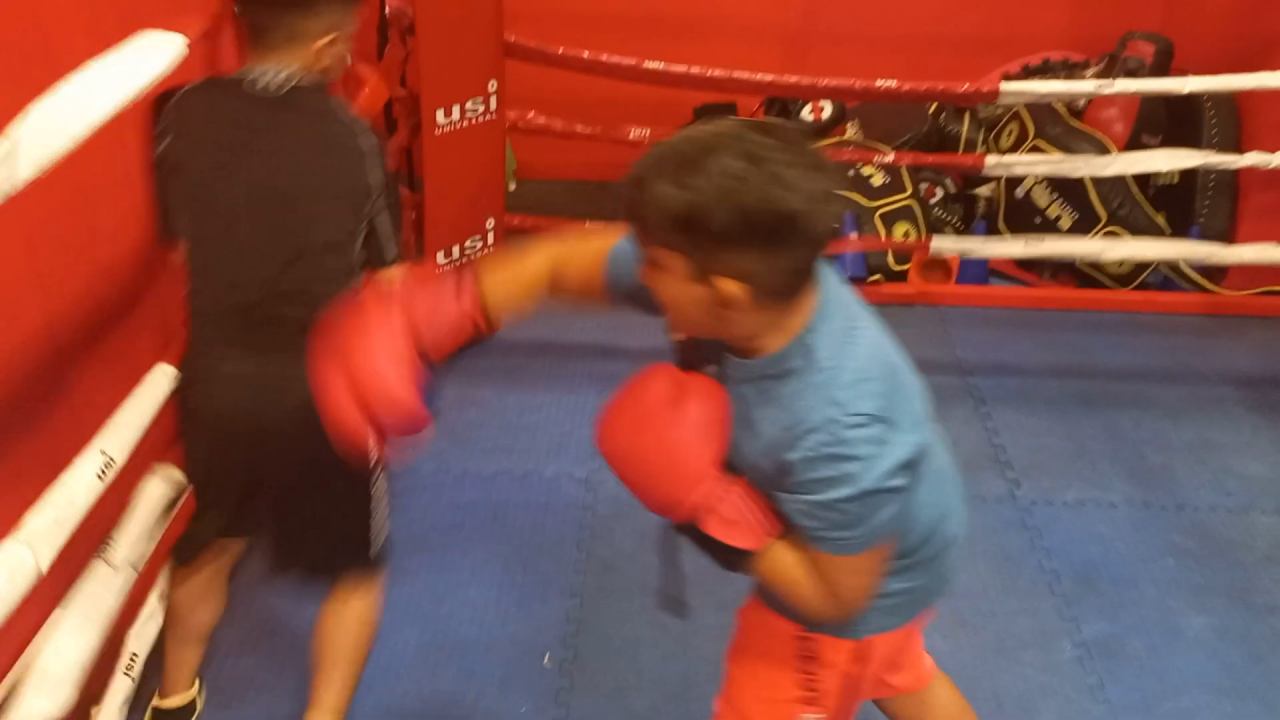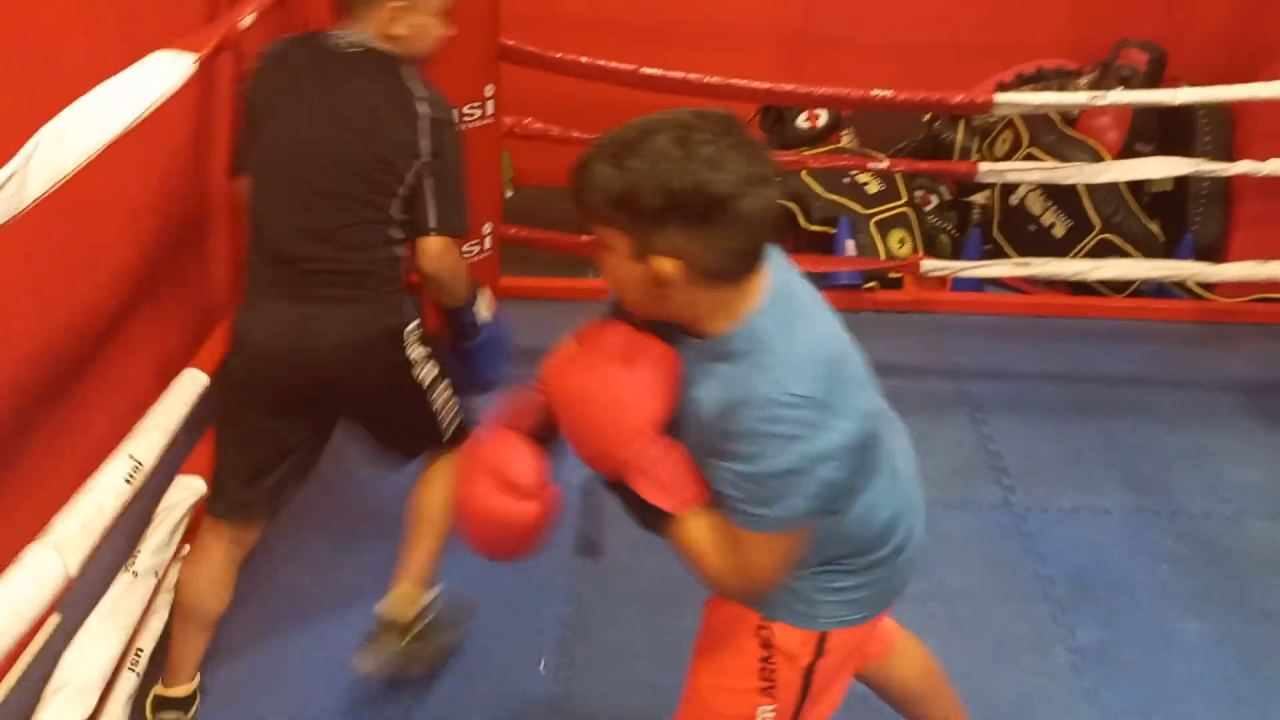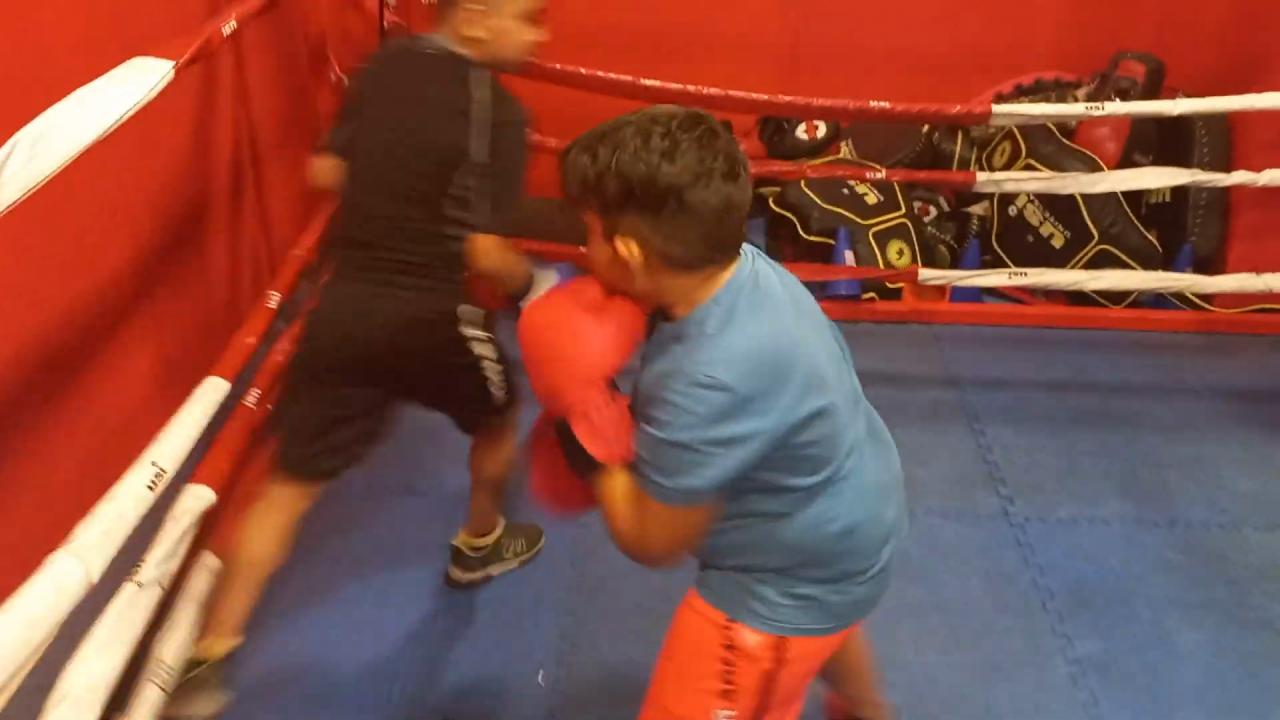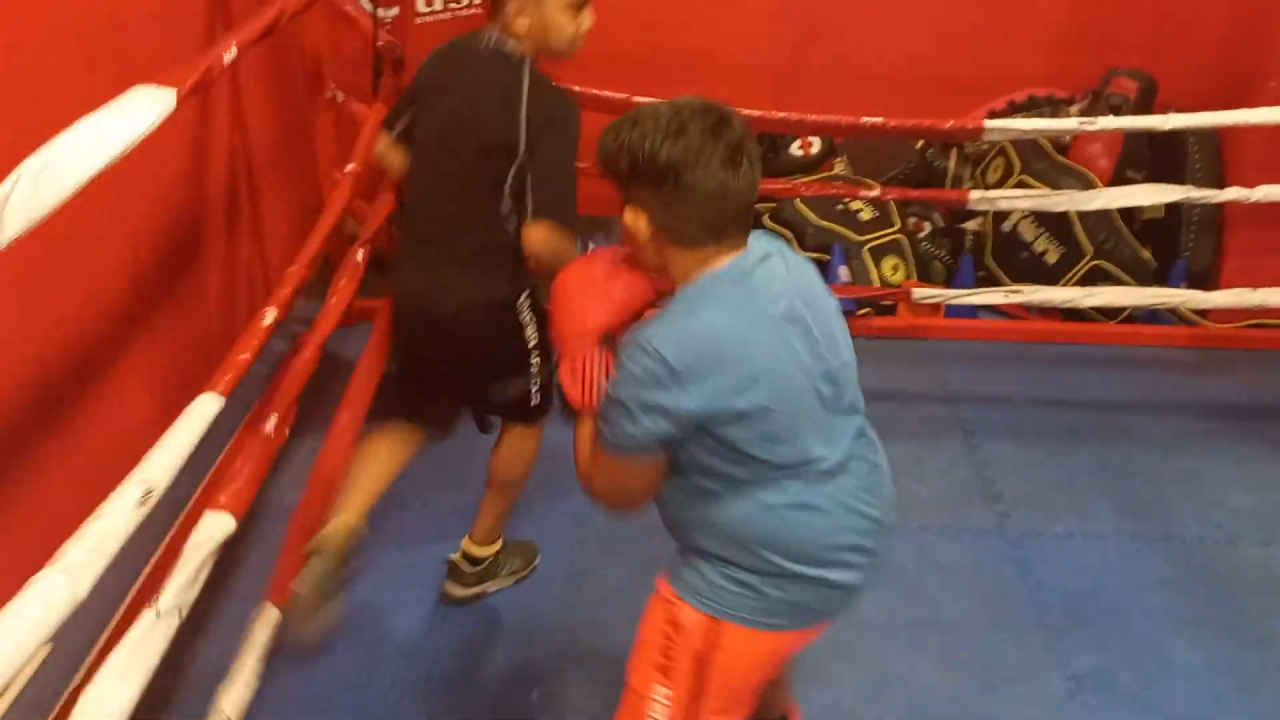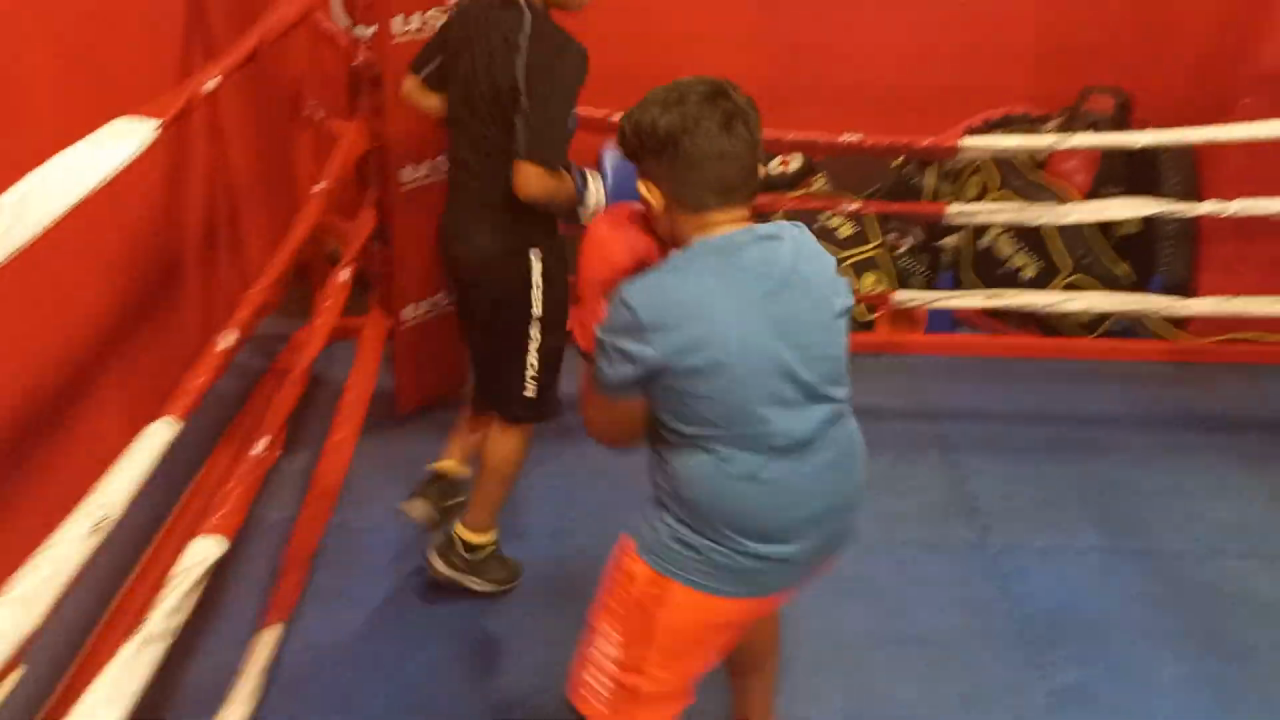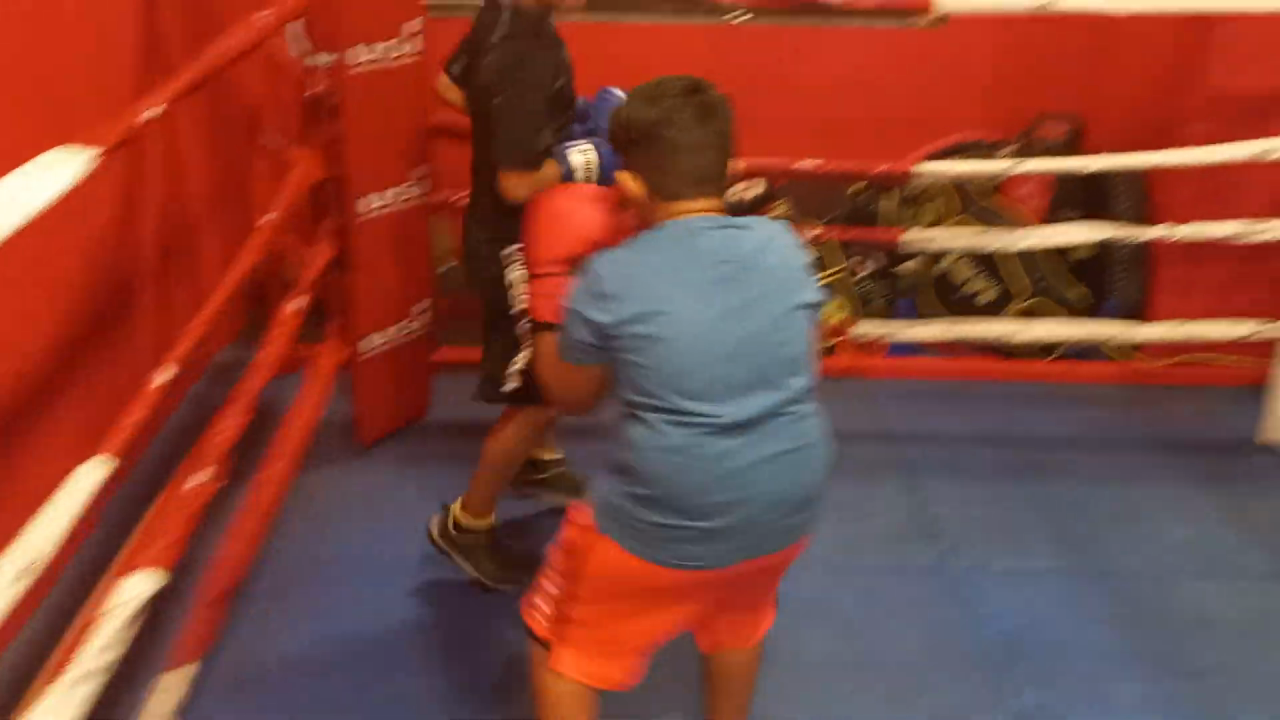
dt=0.1s
person 1, frame 1
left shoulder: (185, 112)
right shoulder: (351, 138)
left elbow: (176, 236)
right elbow: (388, 280)
left hip: (216, 384)
right hip: (319, 390)
left knee: (212, 545)
right knee: (353, 578)
person 1, frame 2
left shoulder: (279, 69)
right shoulder: (422, 107)
left elbow: (251, 181)
right elbow: (438, 256)
right wrist: (469, 309)
left hip: (267, 326)
right hip: (365, 329)
left knee: (229, 522)
right knee: (445, 447)
right ankle: (402, 617)
person 1, frame 3
left shoulder: (384, 66)
right shoulder: (495, 110)
left elbow: (326, 171)
right elbow: (489, 254)
right wrist: (536, 287)
left hip: (344, 311)
right hip: (427, 317)
left knee: (290, 486)
right knee: (496, 415)
right ankle: (476, 547)
person 1, frame 4
left shoulder: (448, 59)
right shoulder: (551, 107)
left elbow: (391, 152)
right elbow: (538, 241)
left hip: (417, 282)
right hip: (489, 295)
left knee: (409, 423)
right knee: (524, 416)
left ankle: (327, 553)
right ankle: (478, 557)
person 1, frame 5
right shoulder: (557, 53)
left elbow: (417, 88)
right elbow: (532, 181)
right wrist: (590, 187)
left hip: (463, 231)
right hip: (515, 248)
left knee: (498, 380)
right knee: (522, 405)
left ankle: (446, 474)
right ankle: (471, 544)
person 1, frame 6
right shoulder: (527, 50)
left elbow: (450, 84)
right elbow: (517, 184)
right wrist: (586, 155)
right hip: (516, 243)
right knee: (537, 398)
left ankle: (537, 458)
right ankle: (465, 523)
person 2, frame 1
left shoulder: (844, 432)
right shoulder: (749, 273)
left elbow: (836, 598)
right elbow: (563, 261)
left wrist: (714, 510)
right wrist: (442, 311)
left hip: (880, 585)
person 2, frame 2
left shoulder: (781, 404)
right shoulder: (745, 272)
left elbow: (745, 575)
right elbow: (606, 355)
left wrist: (650, 483)
left hip: (825, 575)
right hip: (858, 515)
right knee: (868, 644)
person 2, frame 3
left shoulder: (711, 383)
right shoulder: (728, 263)
left elbow: (648, 537)
left hip: (793, 582)
right hip: (844, 532)
right knee: (821, 631)
person 2, frame 4
left shoulder: (665, 356)
right shoulder: (784, 263)
left elbow: (617, 488)
left wrist: (589, 383)
left hip: (766, 578)
right hip: (847, 530)
person 2, frame 5
left shoulder: (643, 308)
right shoulder: (806, 248)
left elbow: (610, 426)
left wrist: (598, 321)
left hip: (714, 548)
right hip: (822, 514)
right knee: (748, 619)
person 2, frame 6
left shoulder: (608, 279)
right shoulder: (782, 246)
left elbow: (565, 391)
left wrist: (550, 298)
left hip: (665, 524)
right hip: (781, 512)
left knee: (561, 648)
right knee: (739, 616)
